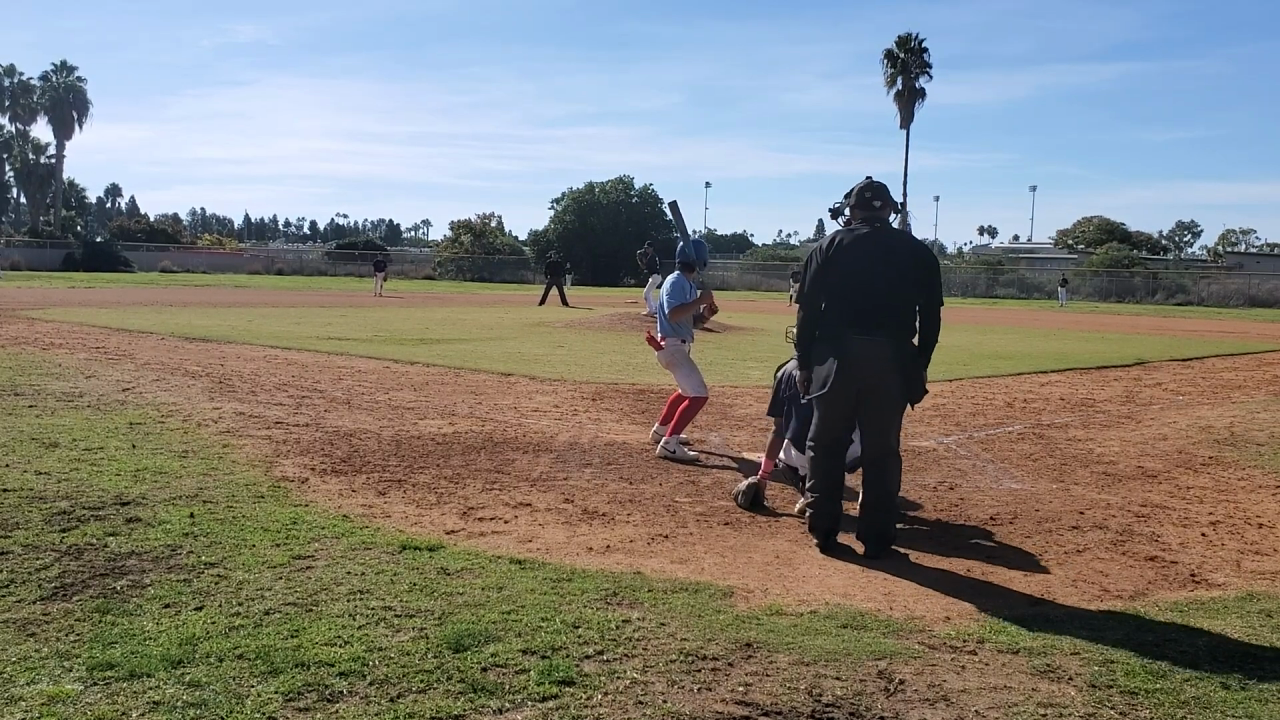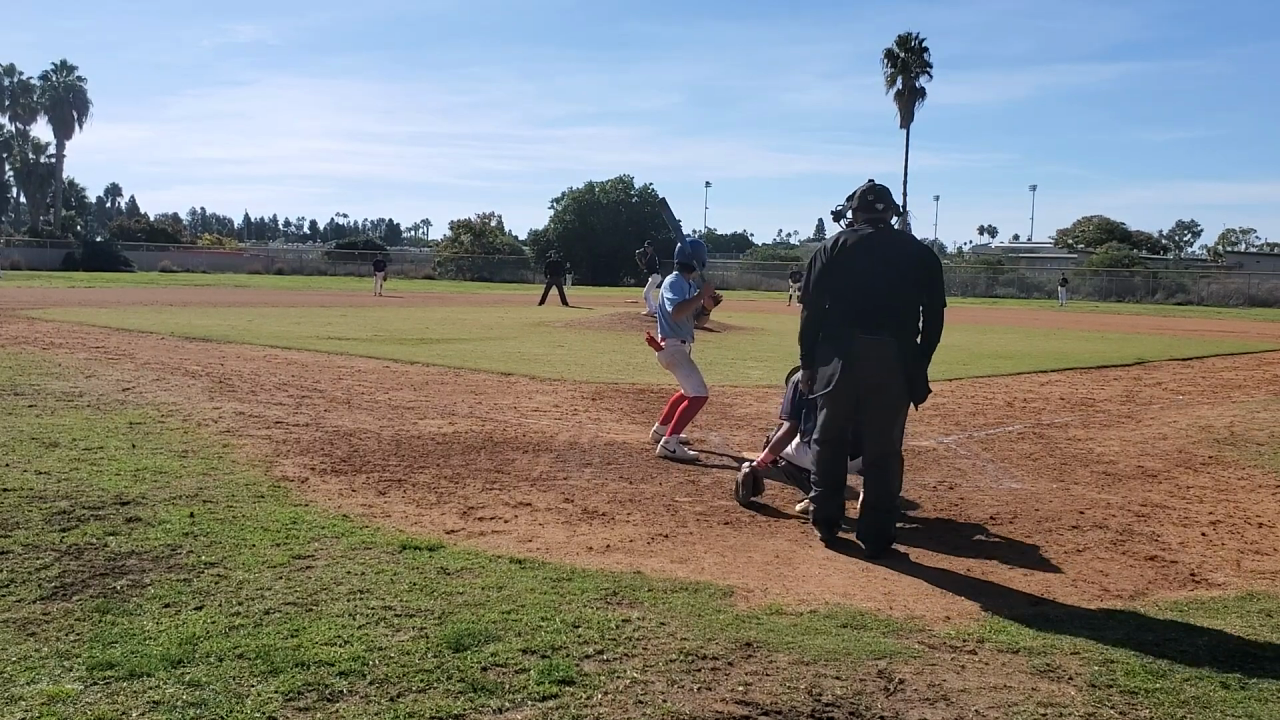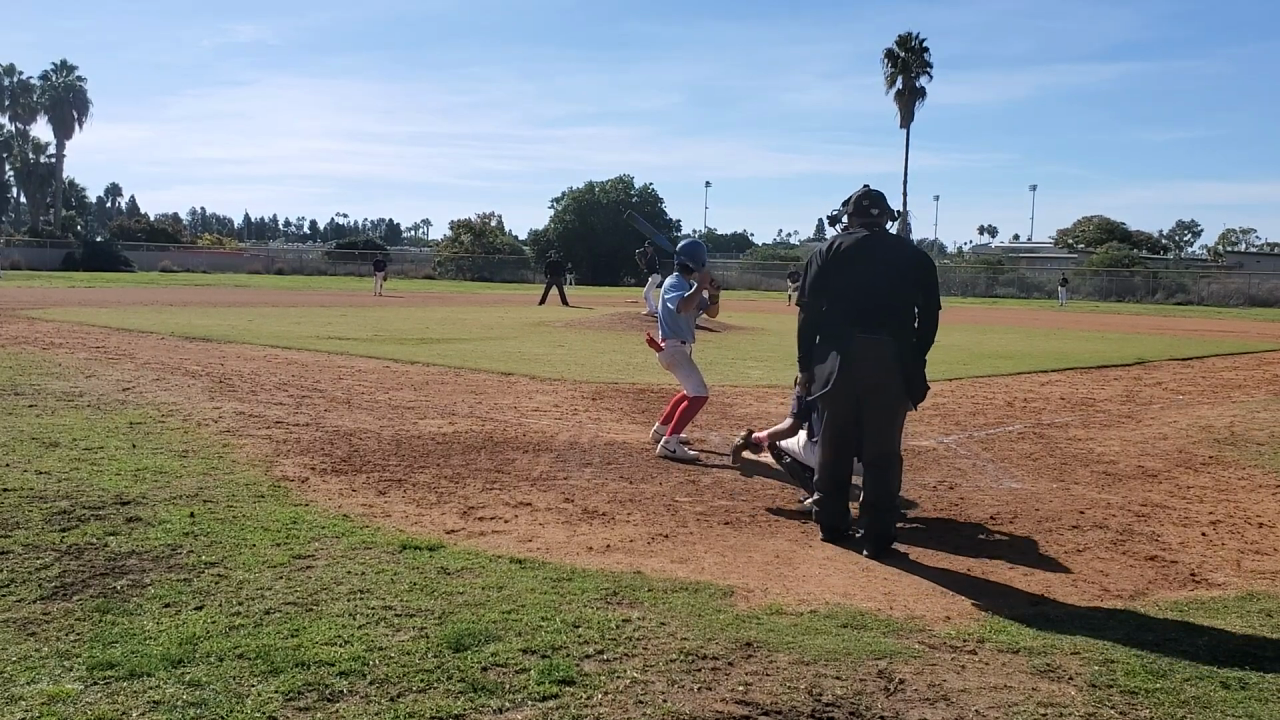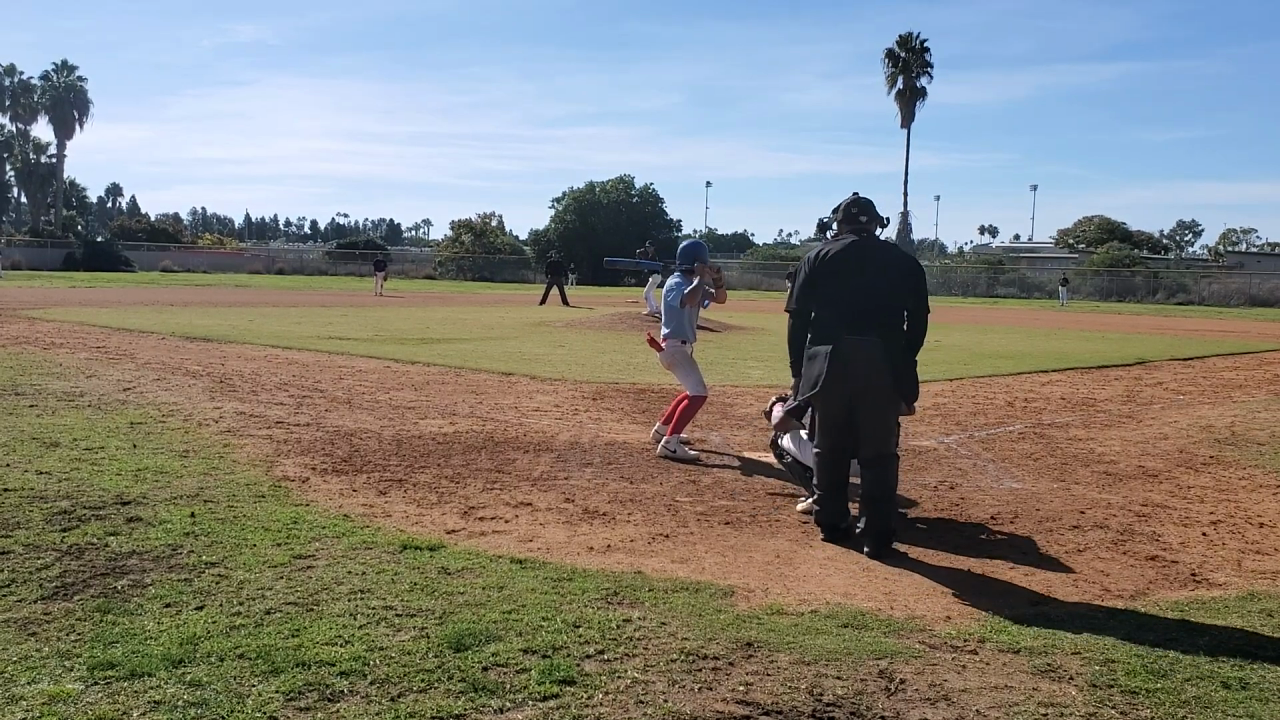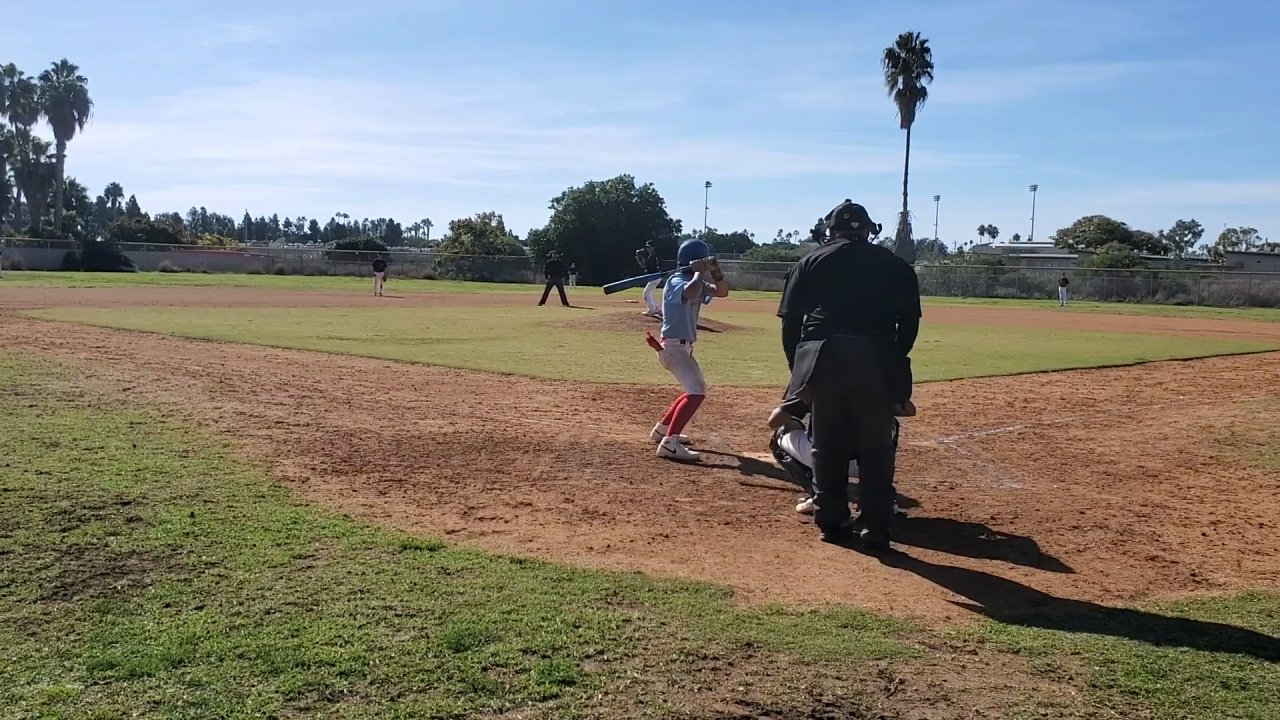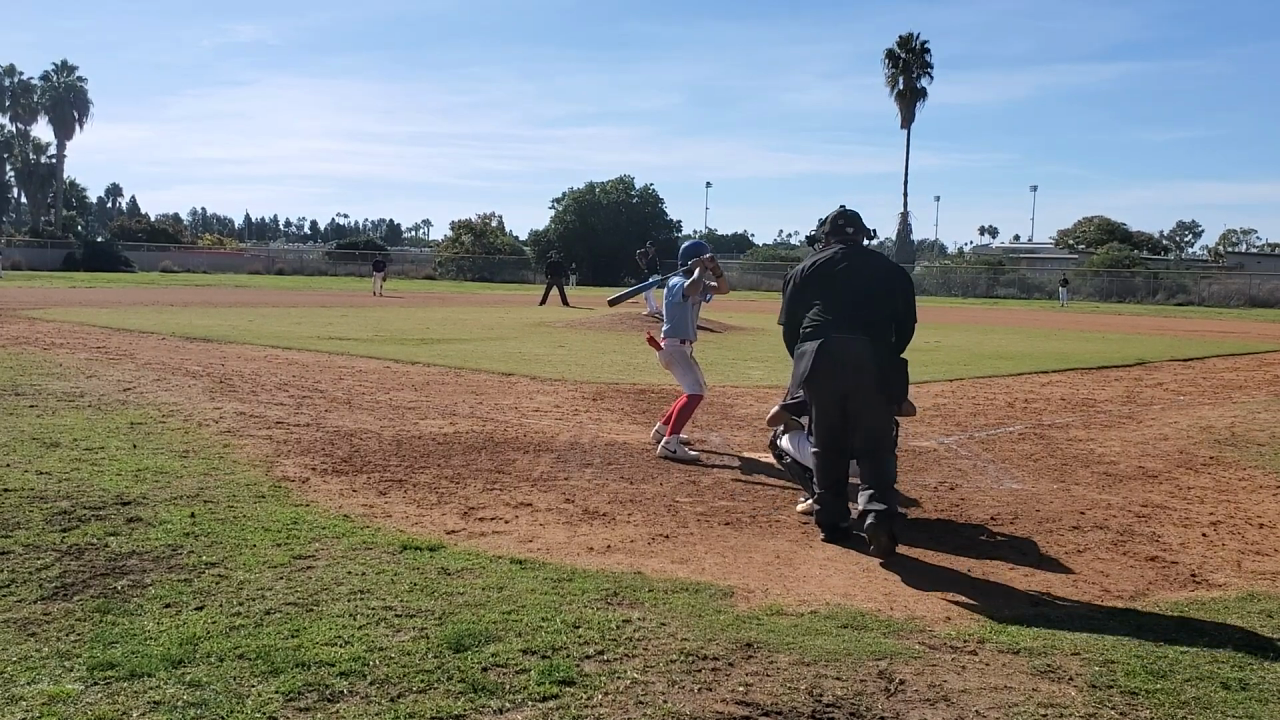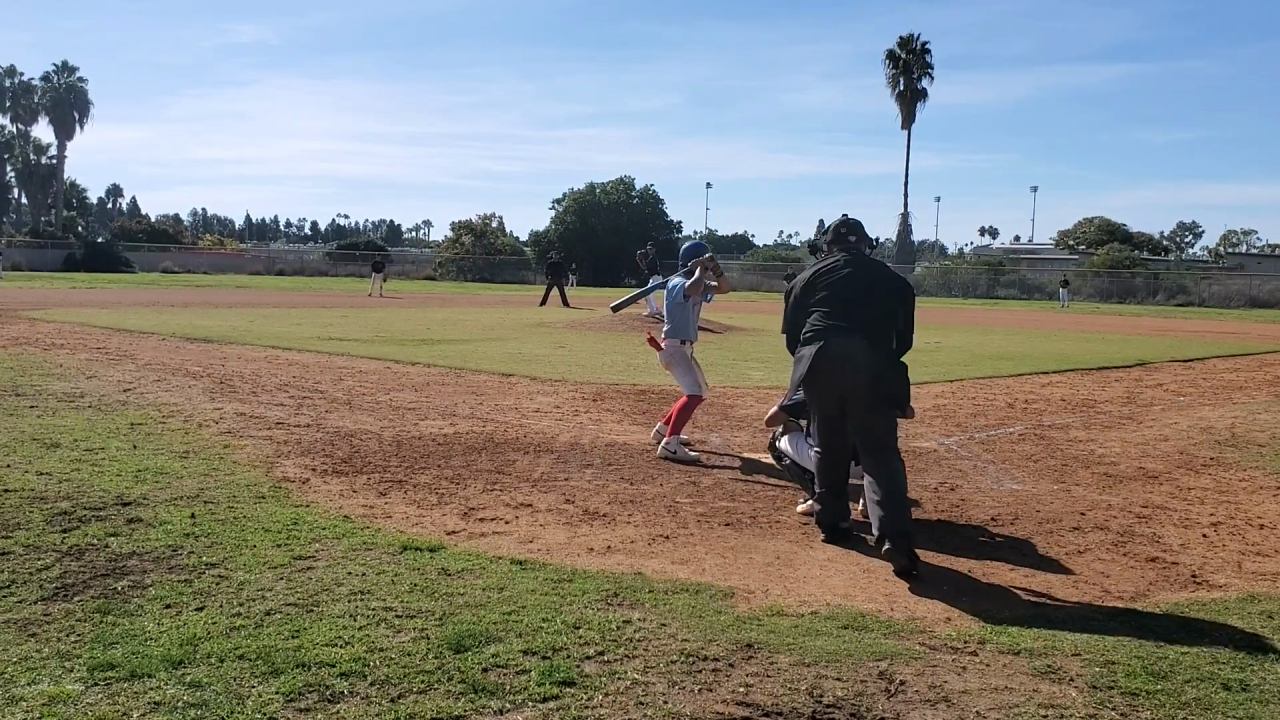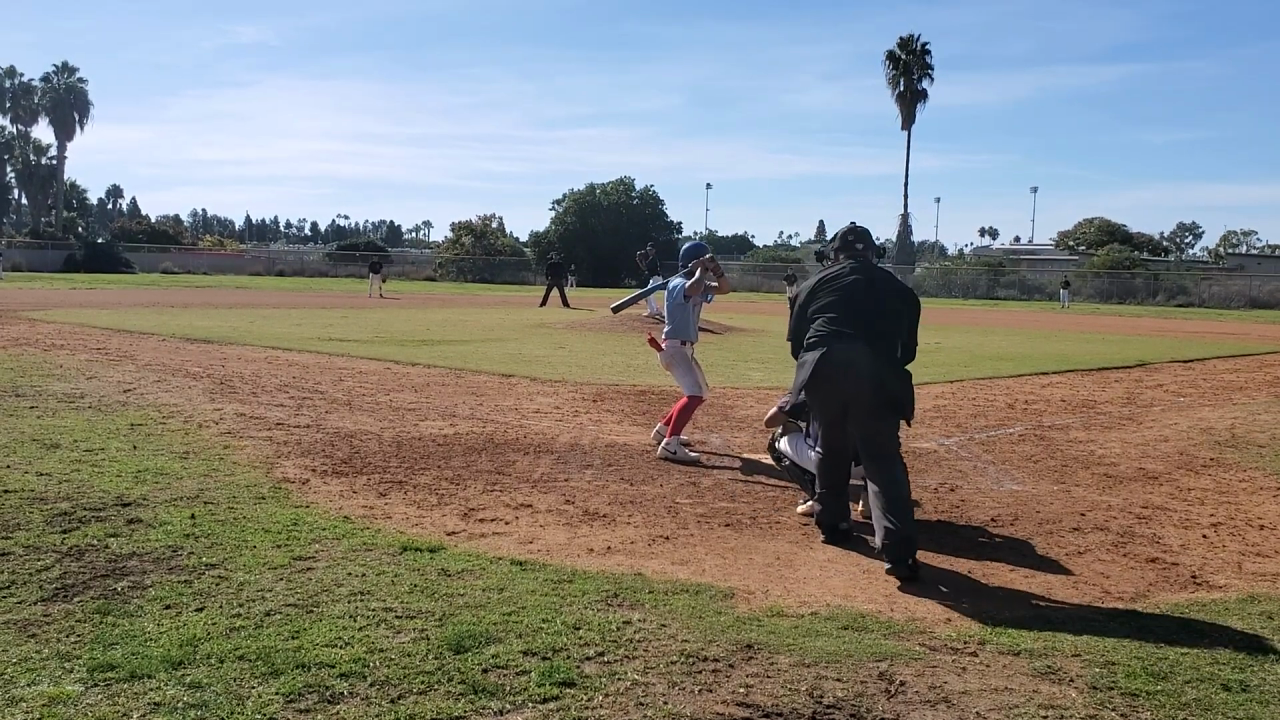
dt=0.2s
person 1, frame 1
left shoulder: (831, 245)
right shoulder: (917, 251)
left elbow: (808, 310)
right elbow: (931, 315)
left wrist: (804, 363)
right wrist: (921, 364)
left hip: (837, 357)
right hip: (892, 360)
left knee: (826, 445)
right knee: (882, 452)
left ankle: (824, 529)
right ankle: (876, 537)
person 1, frame 2
left shoulder: (835, 246)
right shoulder: (920, 253)
left elbow: (812, 310)
right elbow: (934, 316)
left wrist: (808, 363)
right wrist: (920, 362)
left hip: (841, 356)
right hip: (895, 359)
left knee: (830, 440)
right knee: (884, 451)
left ankle: (826, 520)
right ankle: (876, 536)
person 1, frame 3
left shoulder: (831, 250)
right shoulder: (915, 256)
left elbow: (809, 313)
right elbow: (929, 318)
left wrist: (806, 365)
right wrist: (914, 362)
left hip: (839, 357)
right hip: (893, 360)
left knee: (835, 444)
right knee: (883, 451)
left ankle: (831, 522)
right ankle: (877, 536)
person 1, frame 4
left shoulder: (819, 257)
right shoulder: (904, 261)
left elbow: (798, 319)
right elbow: (918, 322)
left wrist: (798, 371)
right wrist: (903, 364)
left hip: (830, 359)
right hip: (883, 360)
left knee: (830, 446)
right knee: (879, 452)
left ankle: (831, 522)
right ankle: (876, 534)
person 1, frame 5
left shoulder: (811, 262)
right shoulder: (895, 265)
left elbow: (790, 322)
right elbow: (909, 324)
left wrist: (798, 368)
right wrist: (893, 364)
left hip: (822, 356)
right hip: (875, 359)
left knee: (827, 445)
right knee: (875, 447)
left ankle: (831, 522)
right ankle: (874, 525)
person 1, frame 6
left shoulder: (807, 268)
right shoulder: (890, 269)
left elbow: (790, 328)
right elbow: (905, 327)
left wrist: (805, 364)
right wrist: (886, 362)
left hip: (820, 356)
right hip: (871, 358)
left knee: (827, 444)
right knee: (875, 444)
left ankle: (832, 522)
right ankle: (877, 514)
person 1, frame 7
left shoulder: (808, 277)
right shoulder: (891, 278)
left elbow: (792, 336)
right elbow: (904, 338)
left hip: (819, 360)
right hip: (869, 363)
left knee: (830, 445)
right knee: (879, 450)
left ankle: (832, 523)
right ankle: (894, 535)
person 1, frame 8
left shoulder: (815, 283)
right shoulder: (896, 287)
left elbow: (796, 342)
right elbow: (907, 349)
left hip: (822, 366)
right hip: (874, 370)
left knee: (832, 447)
right knee: (883, 458)
left ankle: (832, 524)
right ankle: (898, 550)
person 2, frame 1
left shoulder: (689, 285)
right shoulder: (675, 282)
right elbow: (673, 314)
left wrist: (705, 312)
right wrist: (700, 301)
left hip: (679, 346)
right hip: (672, 346)
left knee: (687, 391)
right knee: (699, 394)
left ankle: (661, 430)
right ankle: (669, 444)
person 2, frame 2
left shoulder: (690, 285)
right shoulder: (674, 282)
right elbow: (677, 312)
left wrist: (707, 304)
right wrist: (701, 294)
left hip: (680, 346)
right hip: (672, 347)
left knee: (689, 391)
right knee: (699, 394)
left ankle: (661, 430)
right ankle: (669, 443)
person 2, frame 3
left shoulder: (691, 285)
right shoulder: (673, 283)
left elbow: (712, 313)
right elbow: (684, 307)
left wrist: (713, 294)
right wrist: (701, 285)
left hip: (682, 347)
right hip: (673, 347)
left knee: (692, 391)
right knee: (699, 394)
left ankle: (661, 429)
right ankle: (668, 443)
person 2, frame 4
left shoulder: (692, 283)
right shoulder: (675, 283)
left elbow: (721, 299)
right elbow: (690, 300)
left wrist: (717, 279)
right wrist: (700, 277)
left hip: (684, 347)
right hip: (673, 347)
left knee: (694, 391)
right knee: (699, 394)
left ankle: (662, 429)
right ankle: (669, 443)
person 2, frame 5
left shoulder: (693, 282)
right shoulder: (675, 282)
left elbow: (722, 292)
right elbow: (692, 294)
left wrist: (715, 272)
right wrist: (700, 272)
left hip: (684, 346)
right hip: (672, 346)
left knee: (695, 390)
right knee: (696, 392)
left ankle: (662, 429)
right ankle: (669, 443)
person 2, frame 6
left shoulder: (694, 282)
right shoulder: (676, 282)
left elbow: (723, 289)
right elbow: (693, 289)
left wrist: (714, 268)
right wrist: (700, 269)
left hip: (684, 347)
right hip: (673, 346)
left knee: (698, 390)
right knee: (695, 392)
left ankle: (663, 429)
right ankle: (669, 443)
person 2, frame 7
left shoulder: (695, 283)
right shoulder: (676, 283)
left elbow: (724, 288)
right elbow: (694, 289)
left wrist: (714, 267)
right wrist: (701, 269)
left hip: (685, 347)
right hip: (673, 347)
left knee: (700, 392)
right knee: (694, 393)
left ankle: (664, 429)
right ankle: (669, 445)
person 2, frame 8
left shoulder: (696, 284)
right shoulder: (677, 284)
left elbow: (724, 288)
right elbow: (694, 289)
left wrist: (715, 268)
right wrist: (702, 269)
left hip: (686, 348)
right hip: (673, 348)
left knee: (700, 392)
right knee: (694, 393)
left ankle: (664, 430)
right ankle: (669, 445)
